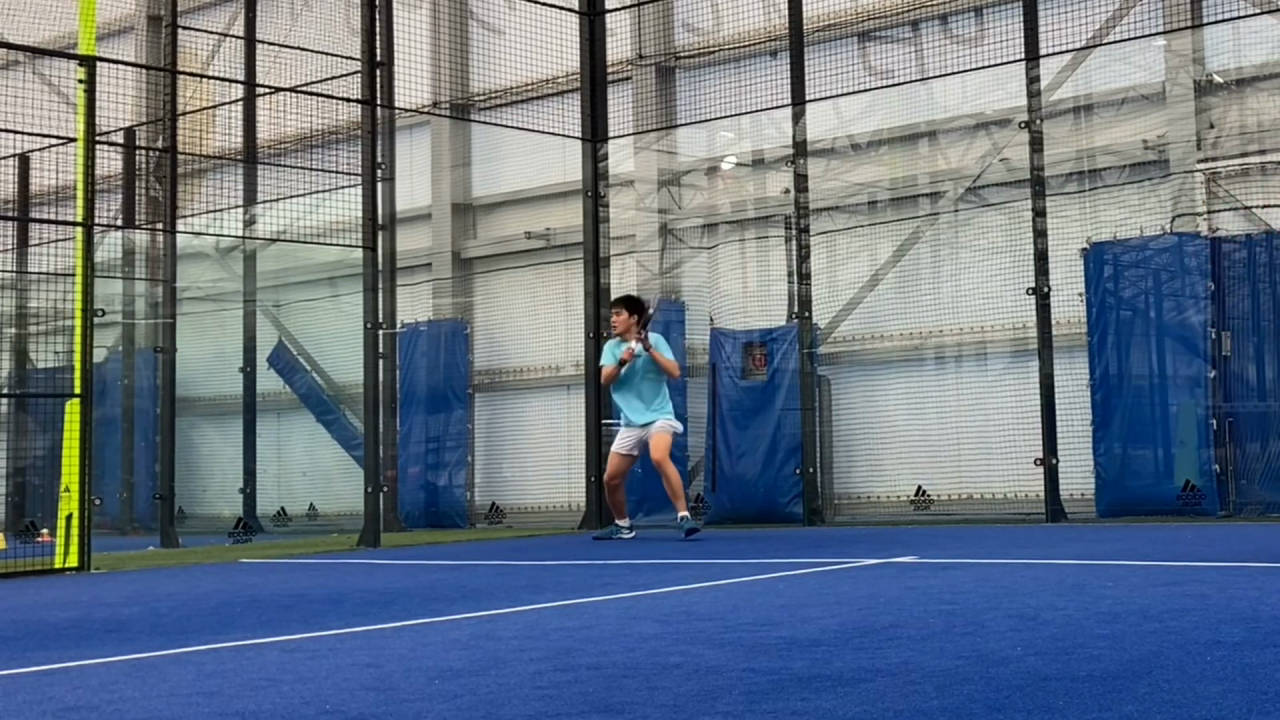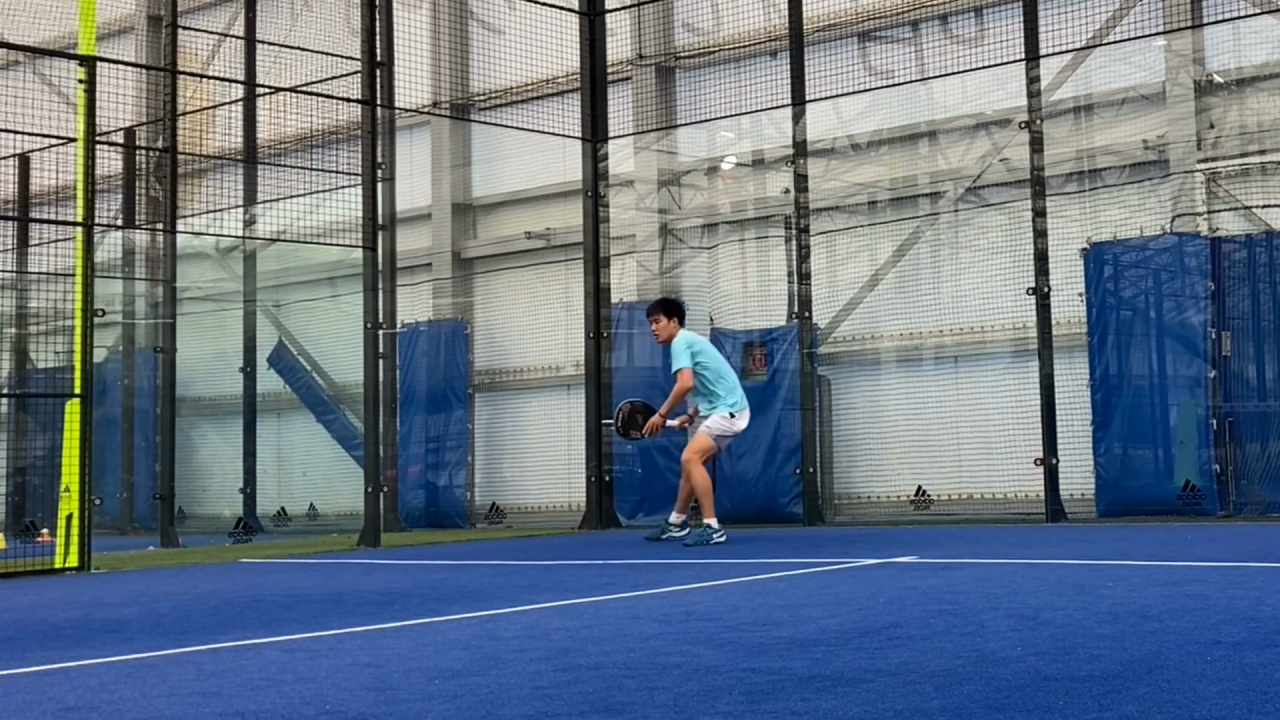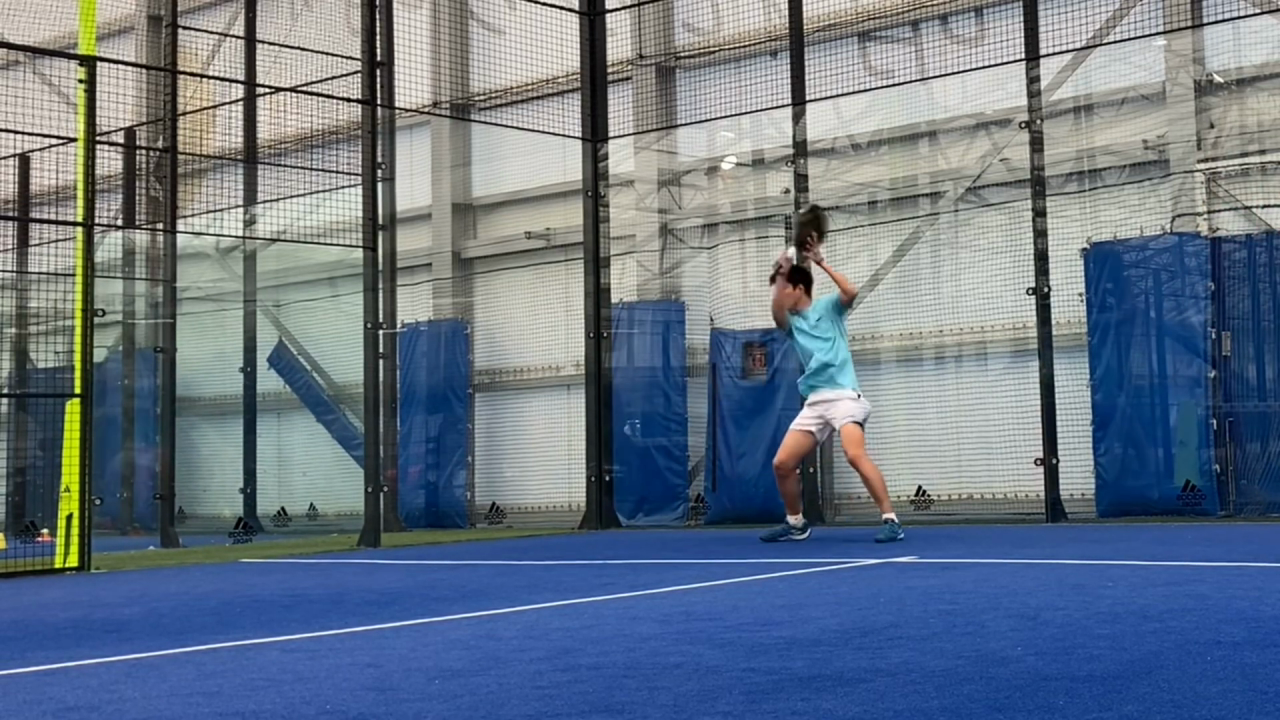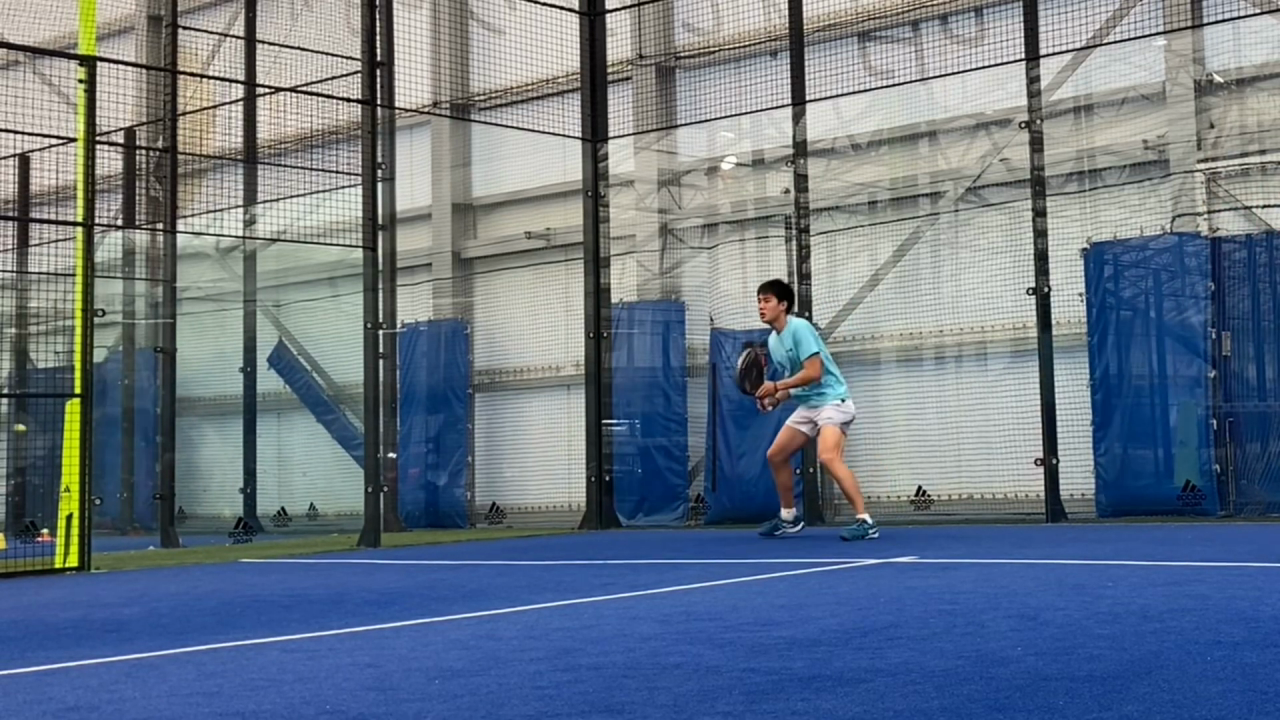
dt=0.7s
person 1, frame 1
left shoulder: (655, 340)
right shoulder: (611, 347)
left elbow: (675, 373)
right elbow: (605, 380)
left wrist: (649, 350)
right wrist: (621, 363)
left hip: (659, 417)
right hip: (631, 424)
left knee: (659, 457)
right knee: (611, 479)
left ankle: (684, 517)
right ankle: (623, 525)
person 1, frame 2
left shoulder: (681, 342)
right shoulder: (687, 341)
left elbow: (686, 383)
left wrist: (661, 414)
right wrist: (690, 416)
left hip: (730, 411)
right hip: (722, 409)
left knee: (691, 460)
right knee: (691, 461)
left ankle: (711, 527)
right ankle: (677, 521)
person 1, frame 3
left shoulder: (828, 307)
right shoulder: (791, 322)
left elbow: (851, 292)
right elbow: (778, 316)
left wrist: (820, 262)
right wrist: (779, 276)
left hip: (844, 396)
right hip: (815, 403)
left knee: (855, 453)
right knee: (781, 464)
left ankle: (890, 519)
right ankle: (795, 524)
person 1, frame 4
left shoulder: (800, 328)
right shoulder: (773, 340)
left elbow: (815, 373)
left wrist: (775, 387)
right wrist: (776, 399)
left hip: (833, 400)
right hip: (810, 406)
left knee: (828, 458)
right knee: (776, 455)
left ankle: (865, 520)
right ankle: (788, 517)
